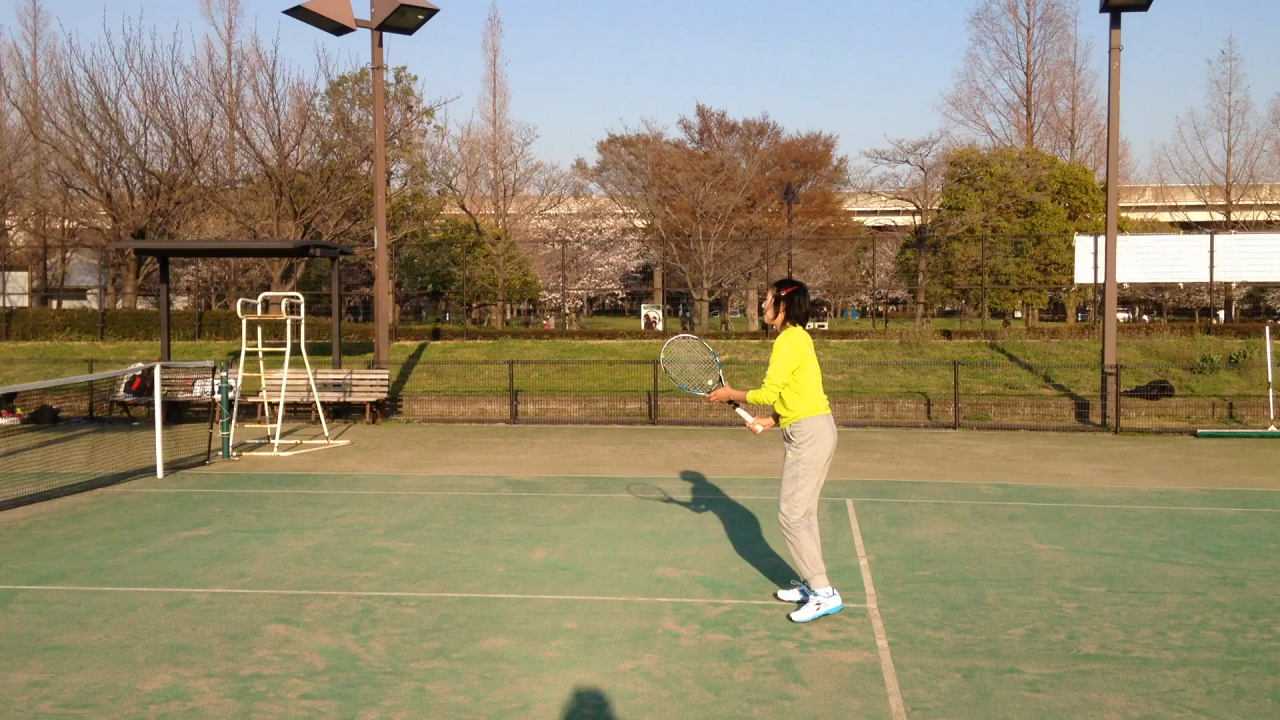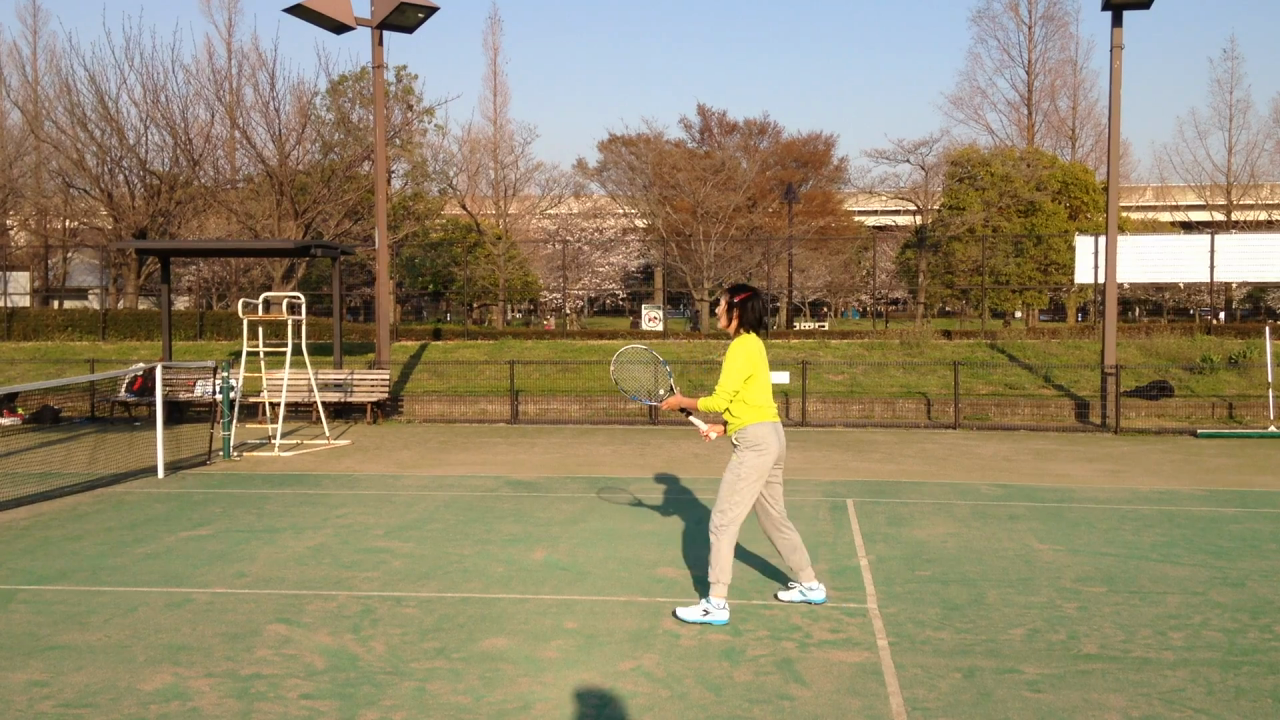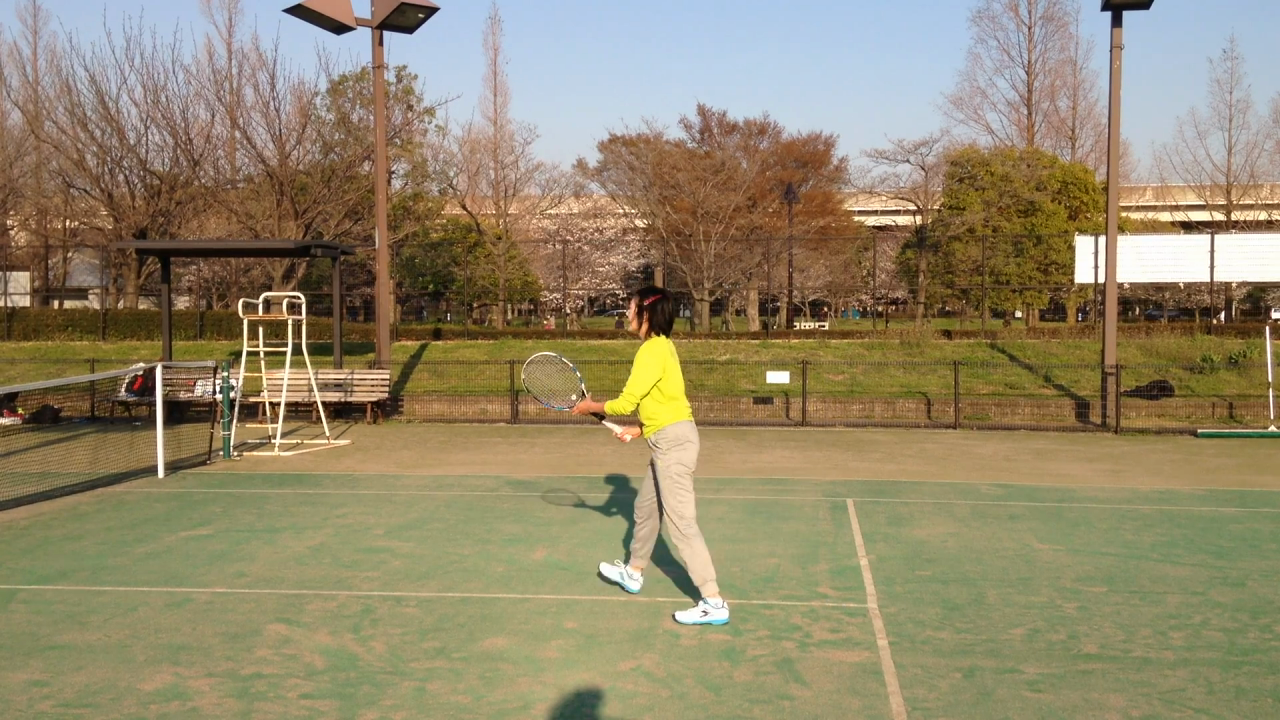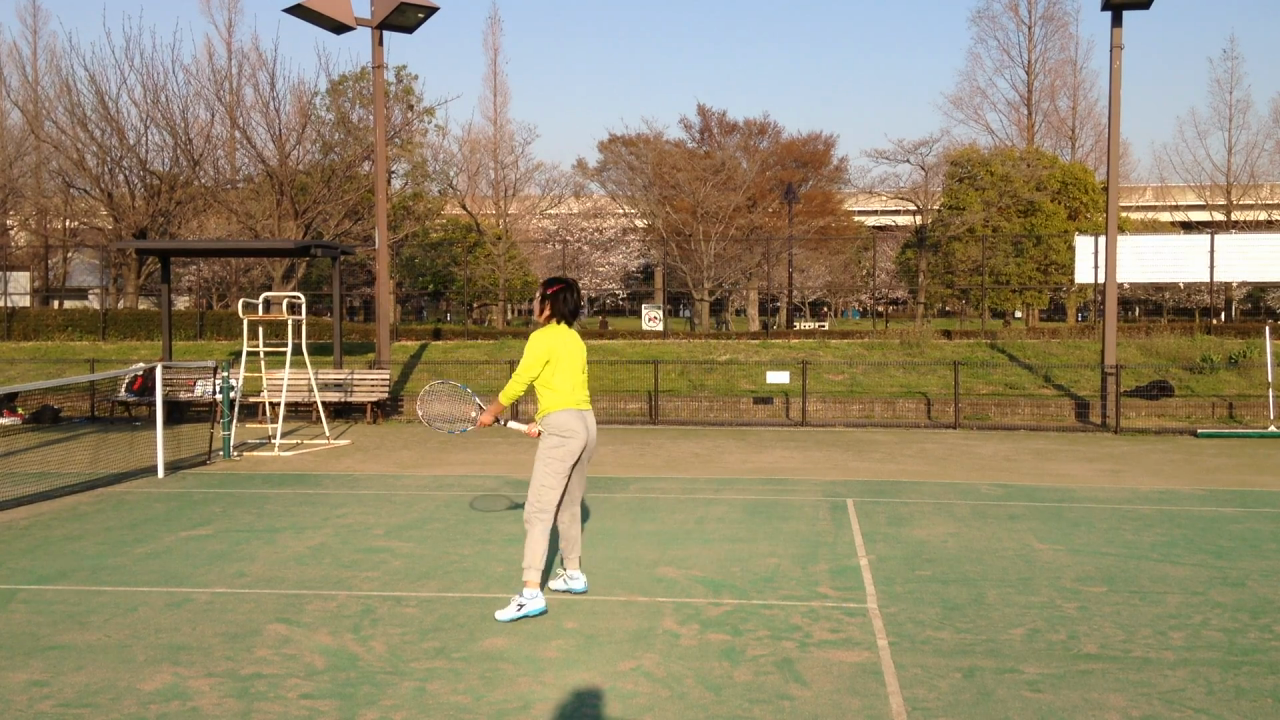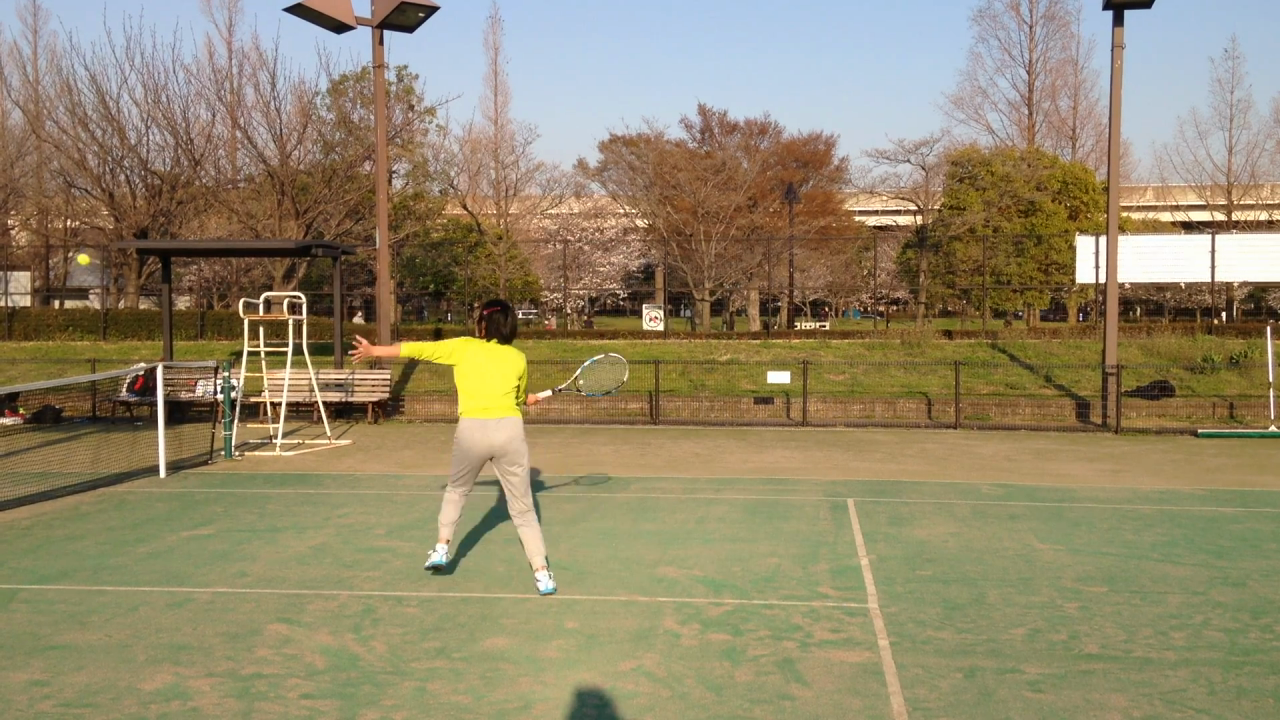
dt=0.5s
person 1, frame 1
left shoulder: (788, 340)
right shoulder: (798, 338)
left elbow: (769, 393)
left wrist: (729, 394)
right wrist: (771, 421)
left hip: (809, 436)
right hip: (816, 431)
left knee: (791, 517)
right knee: (803, 514)
left ankle: (824, 593)
right ankle: (813, 587)
person 1, frame 2
left shoulder: (741, 347)
right shoulder: (752, 345)
left elbow: (719, 401)
left wrist: (681, 402)
right wrist: (722, 428)
left hip: (754, 443)
right hip: (768, 438)
left knee: (722, 522)
right knee: (773, 518)
left ankle: (716, 603)
right ankle: (809, 584)
person 1, frame 3
left shoulder: (652, 351)
right shoulder: (660, 347)
left elbow: (625, 403)
left wrist: (590, 406)
right wrist: (638, 429)
left hip: (674, 443)
right hip: (667, 442)
left knee: (682, 524)
right knee: (645, 508)
left ankle: (713, 603)
right ankle: (633, 571)
person 1, frame 4
left shoulder: (543, 338)
right shoulder: (575, 341)
left elbow: (517, 386)
left wrist: (492, 412)
left hip: (562, 430)
right hip: (584, 425)
left knee: (537, 513)
right knee: (568, 505)
left ankle: (531, 594)
right ankle: (573, 574)
person 1, frame 5
left shoulder: (464, 347)
right shoulder: (519, 359)
left elbow: (417, 350)
left wrist: (374, 350)
left hip: (473, 431)
right hip: (509, 430)
left knee: (458, 490)
right knee: (522, 507)
left ankle: (442, 548)
right ankle: (543, 575)
